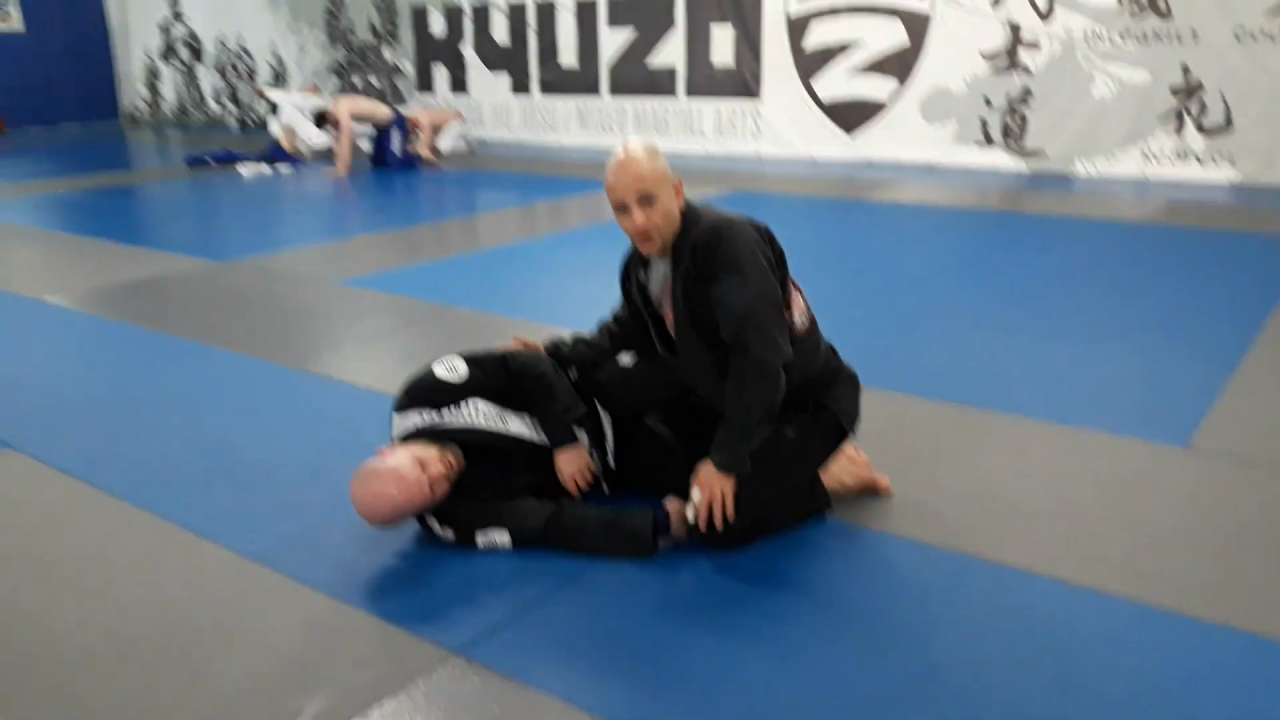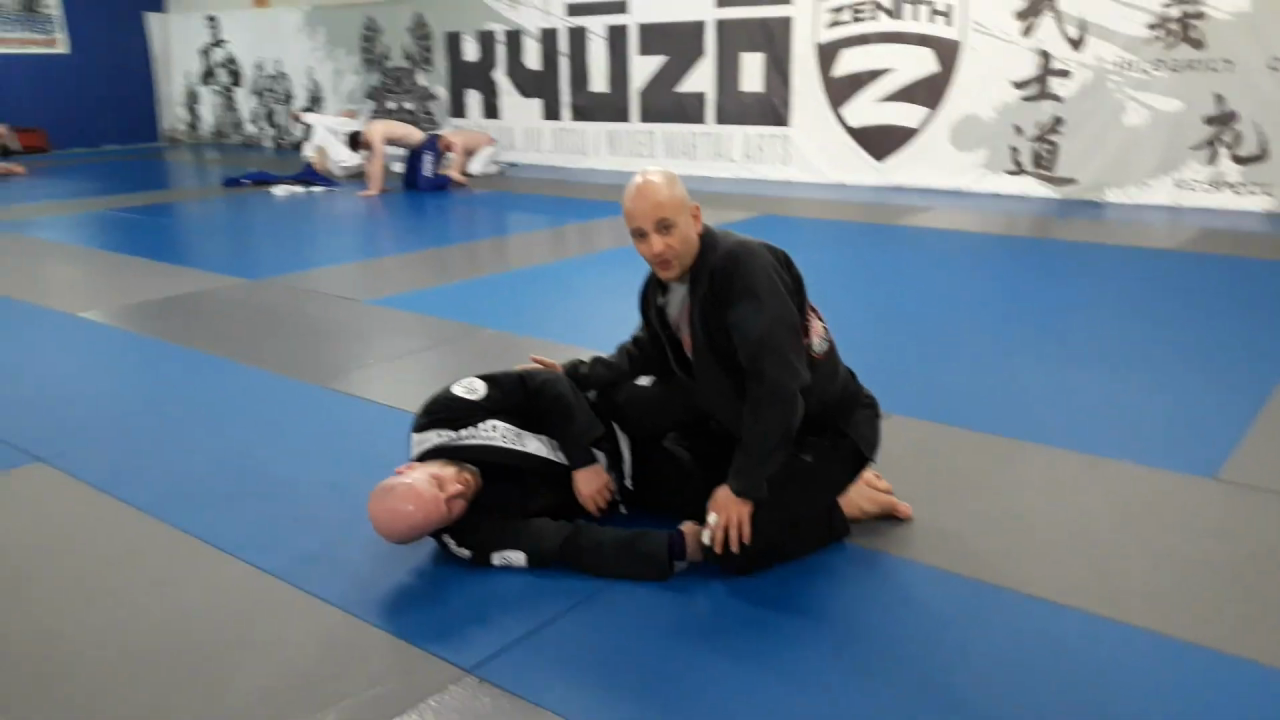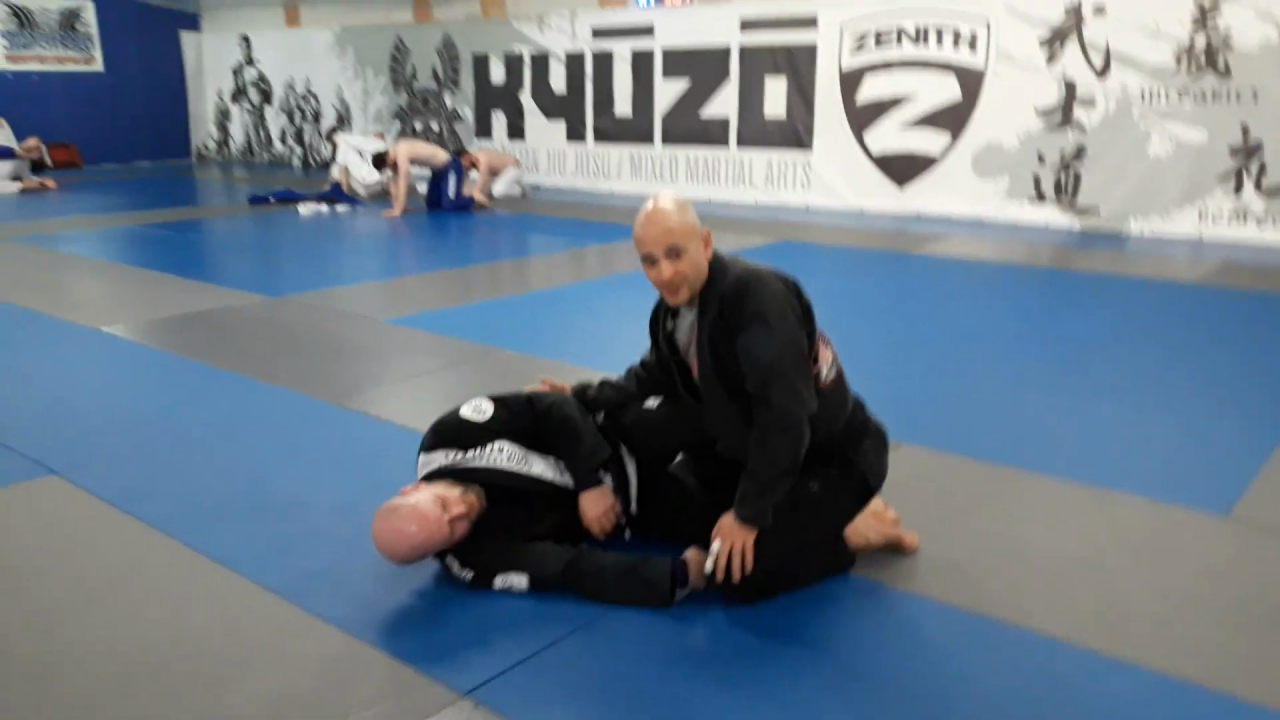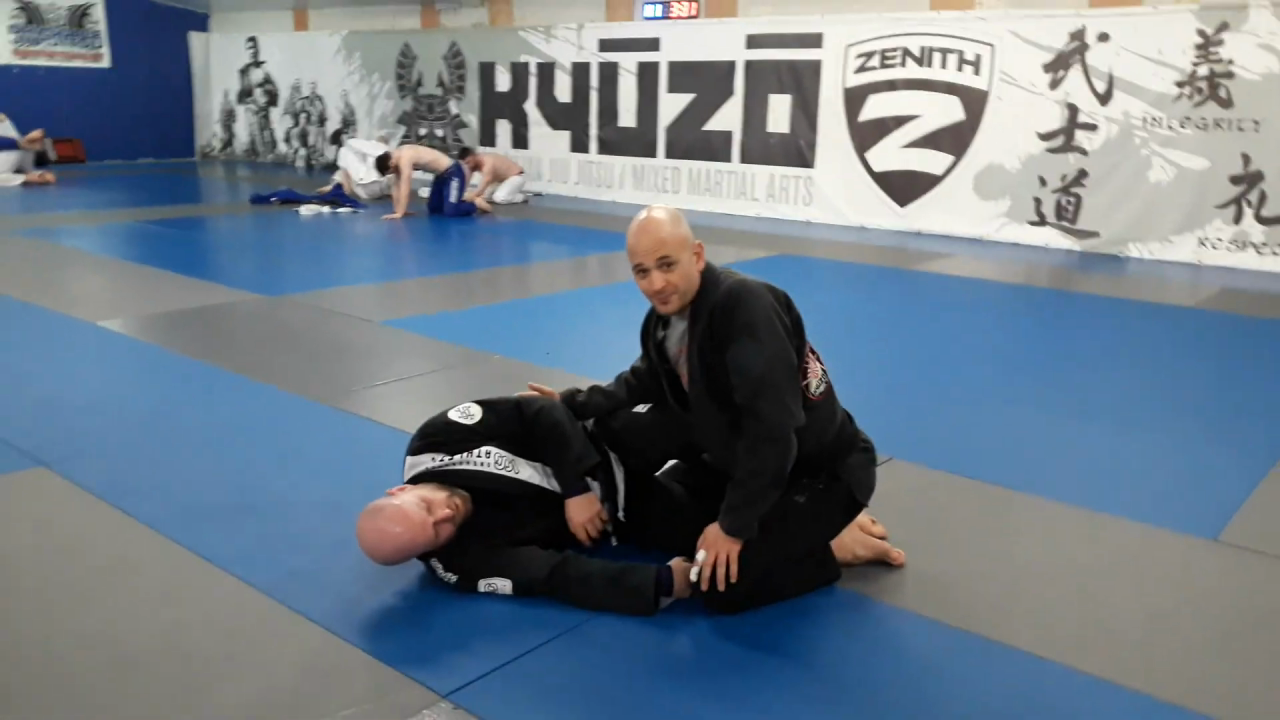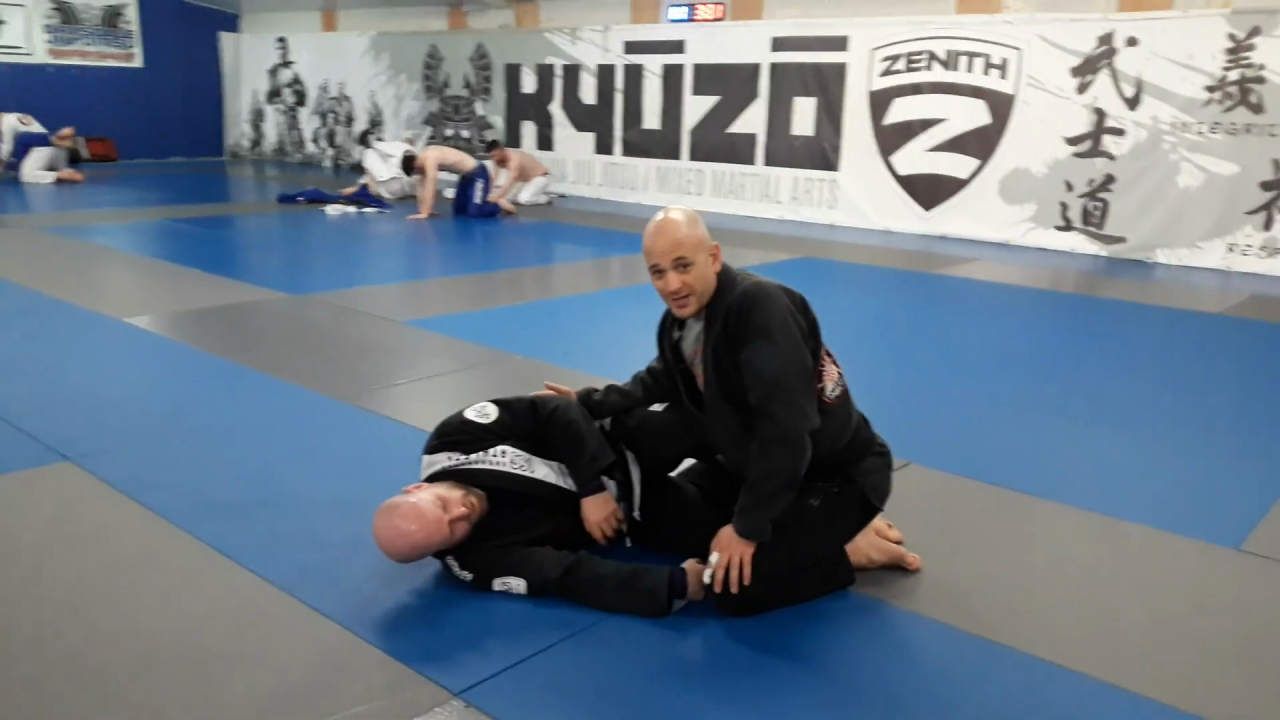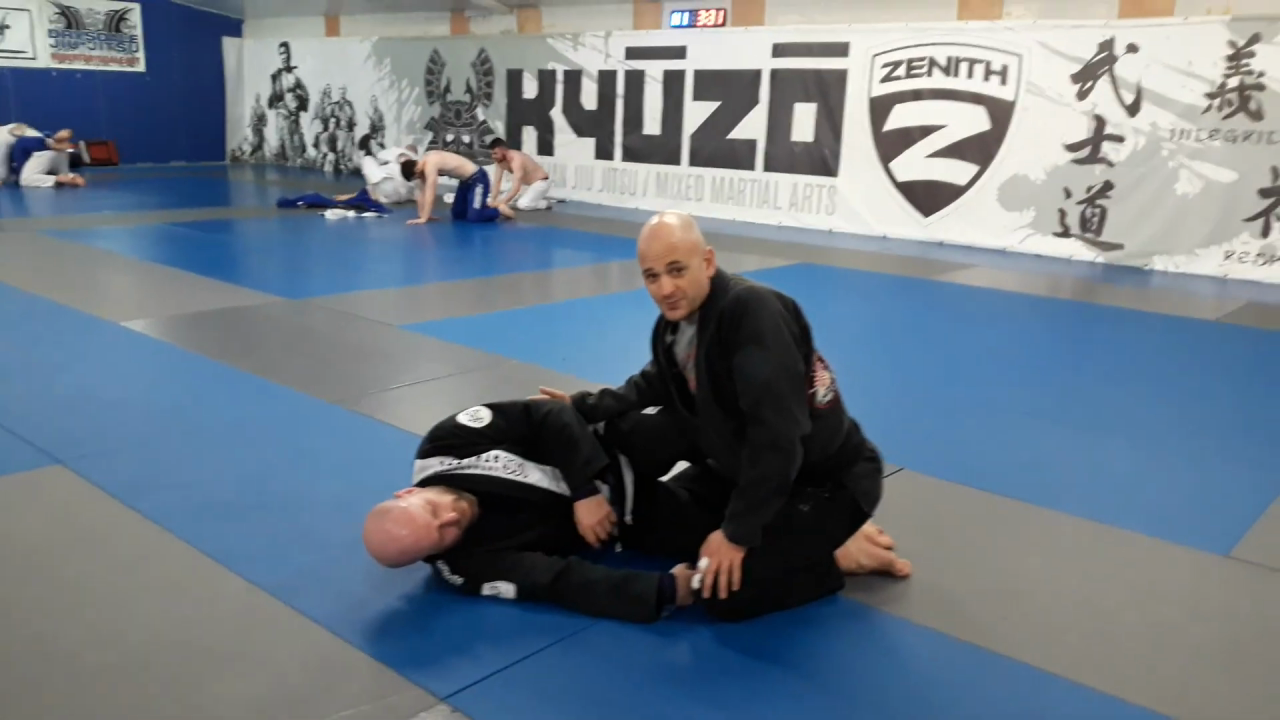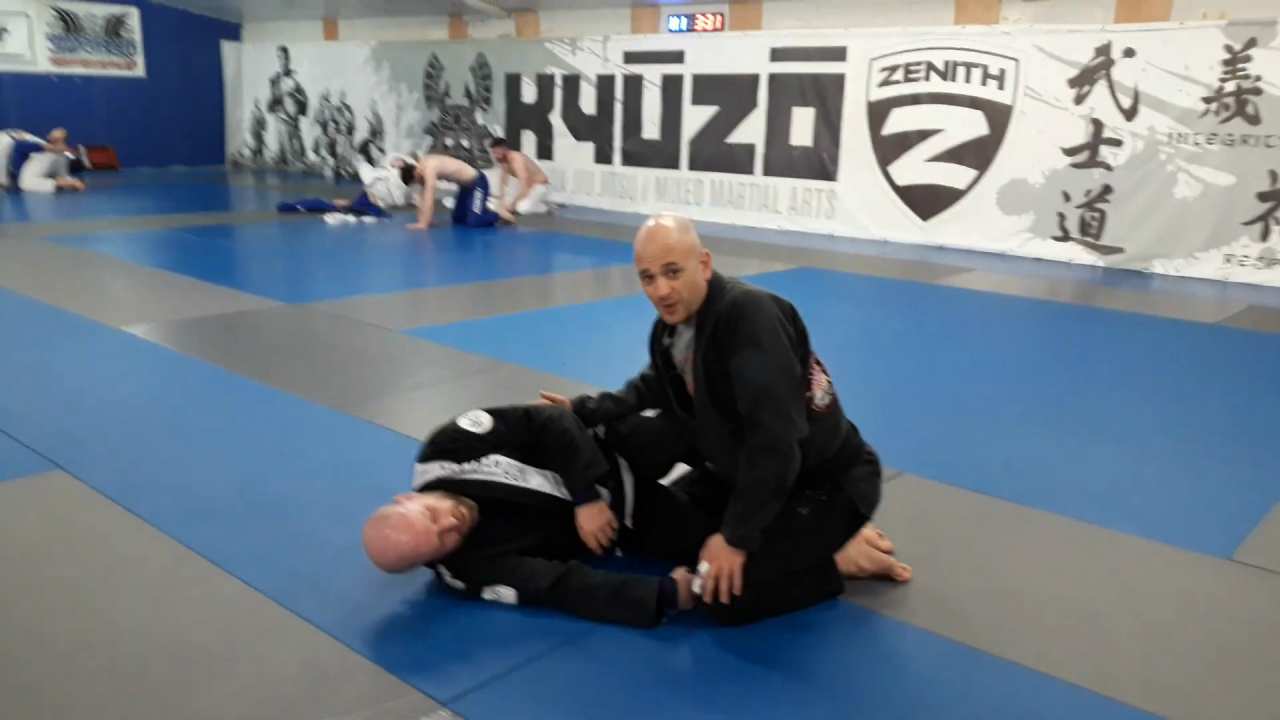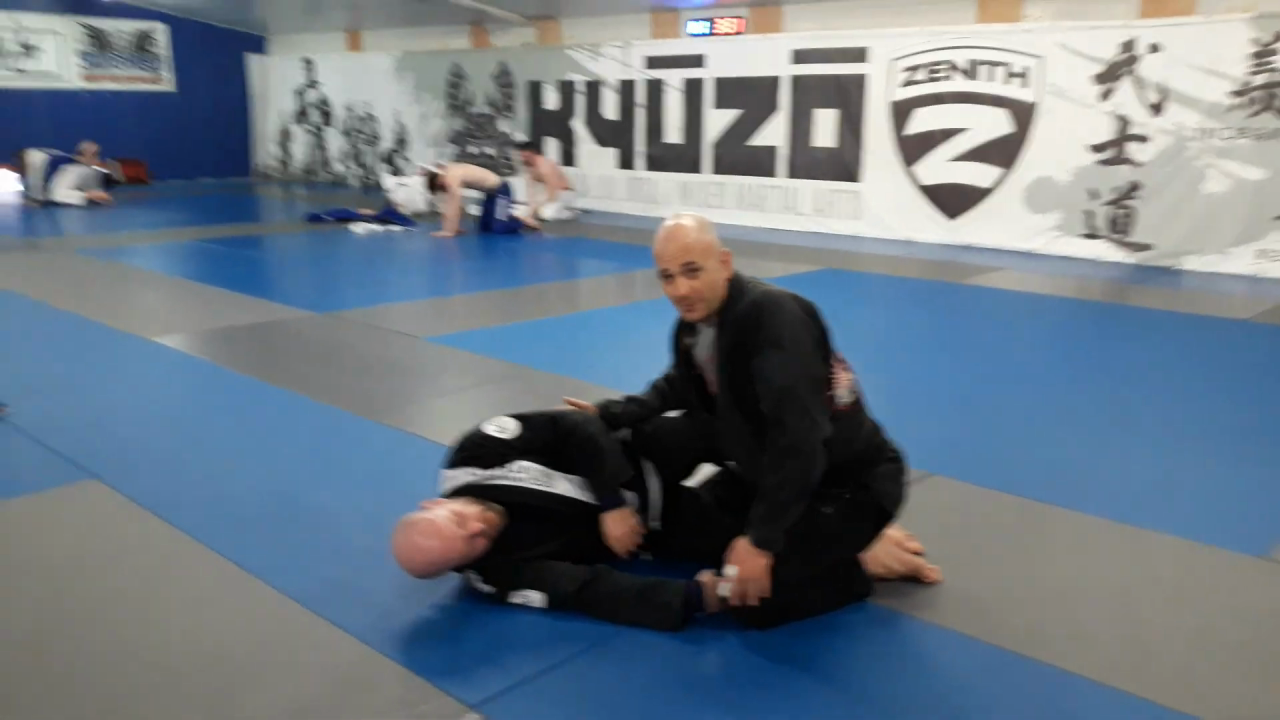
dt=0.1s
person 1, frame 1
left shoulder: (424, 395)
right shoulder: (461, 520)
left elbow: (524, 367)
right elbow: (559, 526)
left wrist: (564, 439)
right wrist: (664, 523)
person 1, frame 2
left shoulder: (444, 414)
right shoulder: (478, 539)
left elbow: (542, 386)
right elbow: (576, 547)
left wrist: (583, 459)
right wrist: (681, 546)
person 1, frame 3
left shoulder: (450, 434)
right shoulder: (480, 561)
left elbow: (548, 409)
right elbow: (577, 571)
left wrist: (590, 481)
right wrist: (684, 573)
person 1, frame 4
left shoulder: (438, 437)
right shoulder: (465, 564)
left elbow: (537, 414)
right elbow: (561, 577)
left wrist: (576, 487)
right wrist: (669, 582)
person 1, frame 5
left shoulder: (454, 439)
right shoulder: (480, 566)
left elbow: (555, 412)
left wrist: (592, 487)
right wrist: (682, 585)
right hip: (610, 509)
person 1, frame 6
left shoulder: (444, 445)
right shoulder: (472, 569)
left elbow: (545, 418)
right elbow: (559, 584)
left wrist: (584, 491)
right wrist: (672, 590)
left hip: (612, 450)
right hip: (625, 519)
person 1, frame 7
left shoulder: (446, 448)
right shoulder: (472, 572)
left elbow: (546, 424)
right elbow: (566, 588)
left wrist: (586, 496)
right wrist: (672, 594)
left hip: (613, 453)
right hip: (622, 521)
person 1, frame 8
left shoulder: (475, 455)
right shoulder: (500, 577)
left elbow: (571, 429)
right elbow: (593, 592)
left wrist: (612, 502)
right wrist: (700, 598)
left hip: (638, 456)
right hip: (650, 525)
right ankle: (860, 557)
person 2, frame 1
left shoulder: (728, 242)
right shoulder: (642, 259)
left elbow: (760, 361)
right elbow: (630, 331)
left wrist: (727, 460)
right wrist: (556, 354)
left hip: (805, 402)
right hip: (724, 392)
left knee: (720, 521)
left ankle: (826, 475)
person 2, frame 2
left shoulder: (746, 267)
right shoulder: (661, 284)
left elbow: (777, 387)
right elbow: (649, 355)
left wrist: (744, 485)
right wrist: (575, 374)
left hip: (824, 427)
right hip: (743, 417)
left knee: (736, 547)
left ankle: (845, 501)
person 2, frame 3
left shoulder: (755, 295)
right shoulder: (672, 309)
left elbow: (783, 416)
right elbow: (657, 375)
left wrist: (748, 513)
right wrist: (582, 398)
left hip: (832, 456)
right hip: (752, 448)
left knee: (741, 576)
left ankle: (854, 530)
person 2, frame 4
left shoulder: (745, 306)
right shoulder: (662, 318)
left elbow: (771, 428)
right elbow: (647, 383)
left wrist: (733, 524)
right wrist: (572, 404)
left hip: (821, 470)
right hip: (742, 459)
left knee: (726, 587)
person 2, frame 5
left shoulder: (761, 309)
right shoulder: (680, 318)
left elbow: (785, 431)
right elbow: (662, 382)
left wrist: (748, 527)
right wrist: (589, 402)
left hip: (837, 473)
right hip: (758, 465)
left knee: (739, 588)
right knee: (677, 517)
left ankle: (854, 547)
person 2, frame 6
left shoulder: (754, 313)
right shoulder: (673, 323)
left elbow: (776, 436)
right elbow: (656, 386)
left wrist: (738, 533)
right wrist: (583, 406)
left hip: (828, 479)
right hip: (750, 468)
left knee: (729, 593)
left ankle: (844, 552)
right ankle: (808, 532)
person 2, frame 7
left shoulder: (750, 317)
right shoulder: (671, 326)
left elbow: (774, 440)
right elbow: (655, 390)
left wrist: (737, 536)
right wrist: (583, 411)
left hip: (827, 482)
right hip: (753, 474)
left knee: (730, 596)
left ankle: (842, 558)
person 2, frame 8
left shoulder: (772, 317)
right shoulder: (693, 325)
left elbow: (797, 440)
right elbow: (678, 391)
left wrist: (763, 539)
right wrist: (607, 414)
left hip: (851, 481)
right hip: (775, 473)
left knee: (755, 599)
right ankle: (826, 536)
